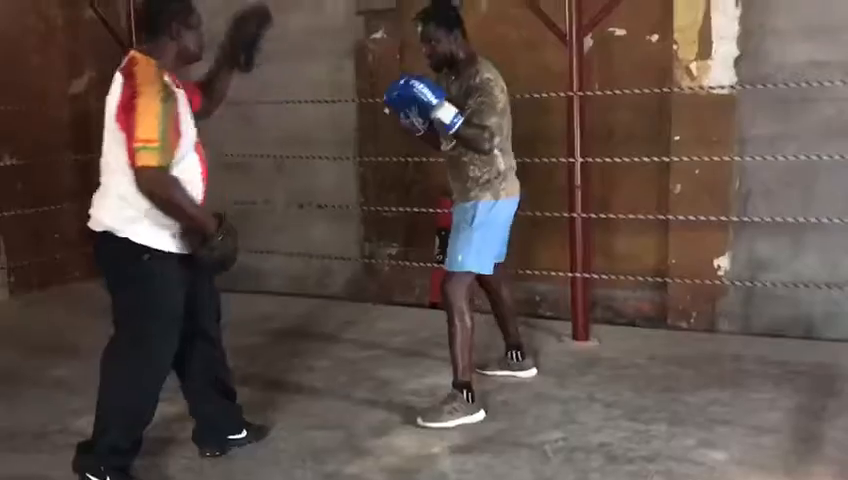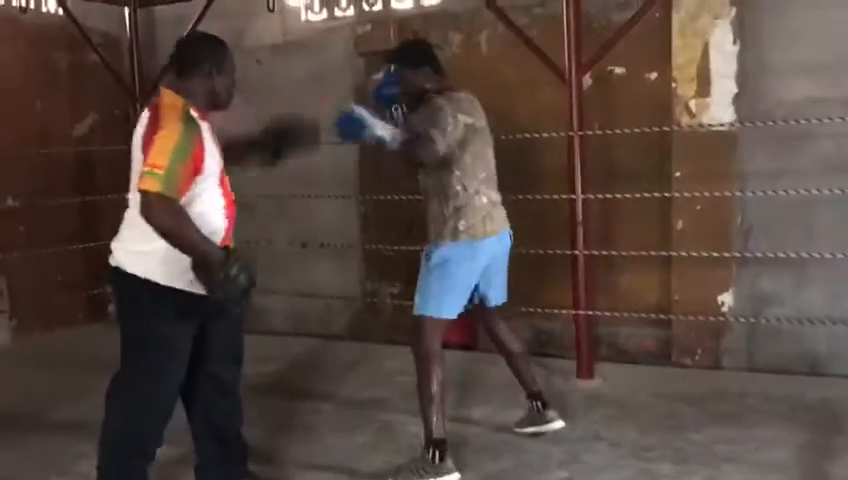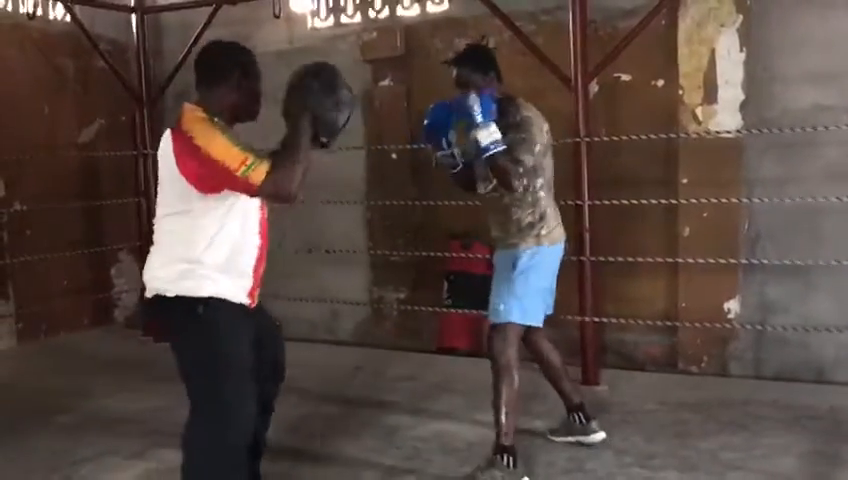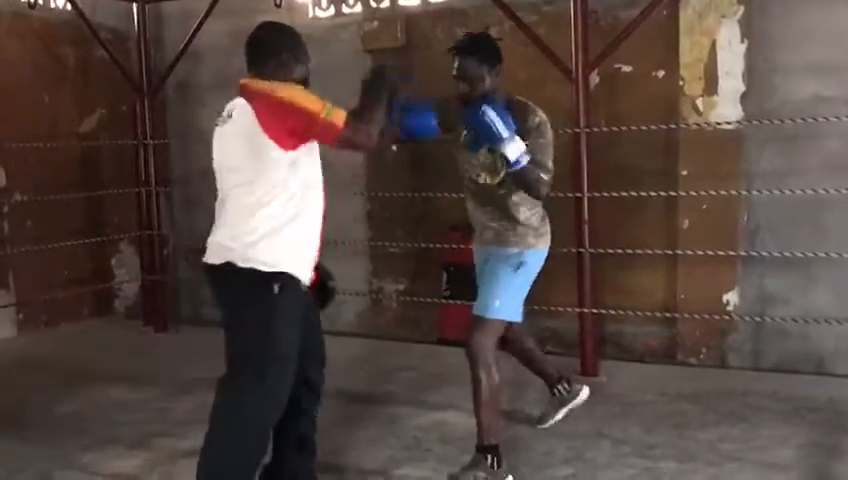
dt=0.7s
person 1, frame 1
left shoulder: (156, 78)
right shoulder: (146, 87)
left elbow: (202, 102)
right elbow: (152, 178)
left wrist: (234, 53)
right wrist: (207, 225)
left hip: (164, 240)
right hip: (138, 242)
left knee: (200, 331)
right knee: (144, 352)
left ankle: (221, 428)
person 1, frame 2
left shoulder: (194, 118)
right shoulder: (172, 122)
left elbow: (228, 154)
right elbow: (155, 204)
left wrist: (275, 138)
right wrist: (215, 258)
left hip: (191, 280)
right hip: (155, 281)
left knee: (217, 379)
right knee: (148, 393)
person 1, frame 3
left shoulder: (212, 131)
right shoulder: (199, 134)
left elbow: (265, 175)
right elbow: (281, 185)
left wrist: (304, 133)
right wrist: (303, 120)
left hip: (228, 294)
right hip: (195, 297)
left knee: (262, 372)
right knee: (224, 412)
person 1, frame 4
left shoulder: (238, 114)
right shoulder: (276, 100)
right elbow: (359, 132)
left wrist: (306, 268)
right wrist: (379, 89)
left hip: (270, 269)
right hip: (259, 273)
left knee: (302, 373)
right knee: (256, 391)
person 2, frame 1
left shoulder: (483, 79)
right shoulder: (453, 78)
left elbow: (484, 142)
right elbow: (441, 140)
left wrist: (438, 106)
right wrist: (416, 117)
left hip: (487, 197)
right hip: (477, 196)
left knee: (454, 289)
right knee: (490, 277)
left ankle: (463, 397)
right ankle: (517, 356)
person 2, frame 2
left shoulder: (441, 108)
right shoulder: (463, 103)
left elbow: (430, 154)
right elbow: (430, 153)
right wrist: (404, 117)
left hip: (458, 240)
right hip: (494, 232)
left knee: (426, 339)
right knee: (492, 319)
right ankle: (540, 406)
person 2, frame 3
left shoulder: (522, 118)
right shoulder: (497, 120)
left elbow: (513, 179)
right elbow: (471, 182)
left wrist: (482, 131)
right wrist: (447, 144)
left hip: (531, 245)
right hip: (528, 244)
left knee: (502, 345)
right knee: (532, 335)
right ankle: (580, 418)
person 2, frame 4
left shoulder: (529, 118)
right shoulder: (464, 114)
left elbow: (540, 186)
left wrist: (507, 140)
right wrist: (416, 122)
left hip: (520, 245)
right hip: (488, 243)
left knee: (479, 344)
right knee: (504, 329)
right ankle: (564, 387)
